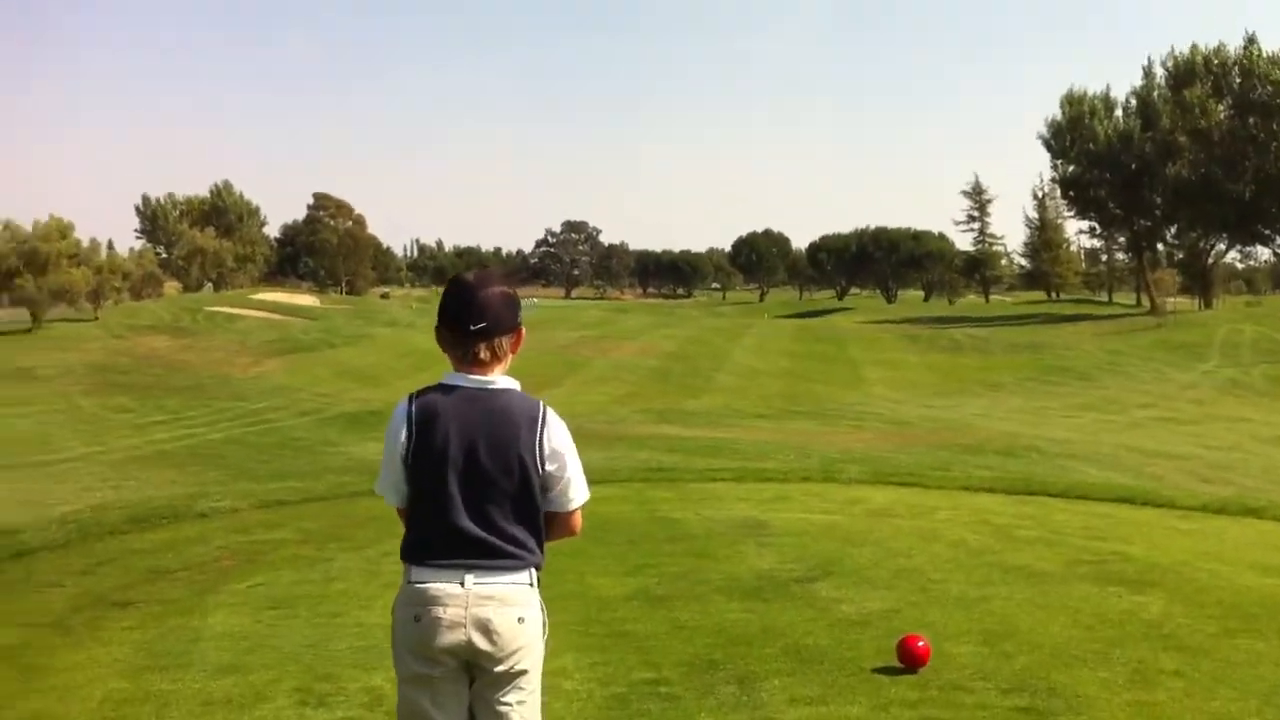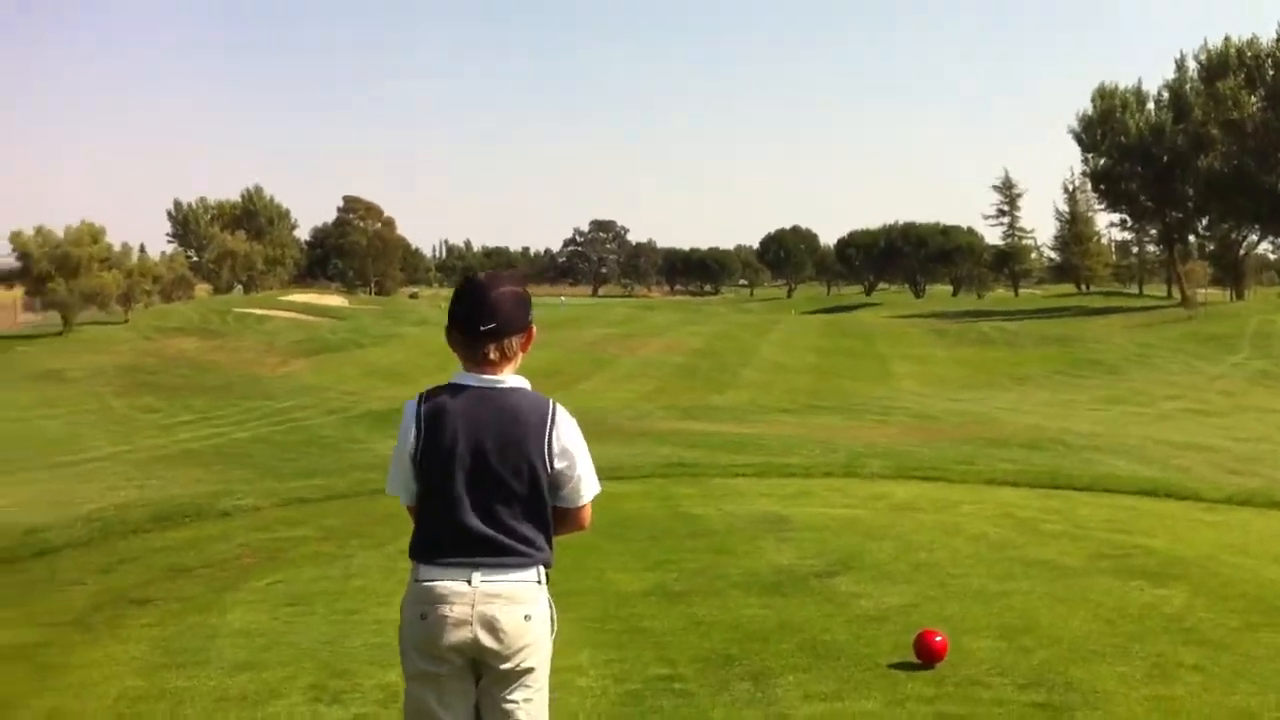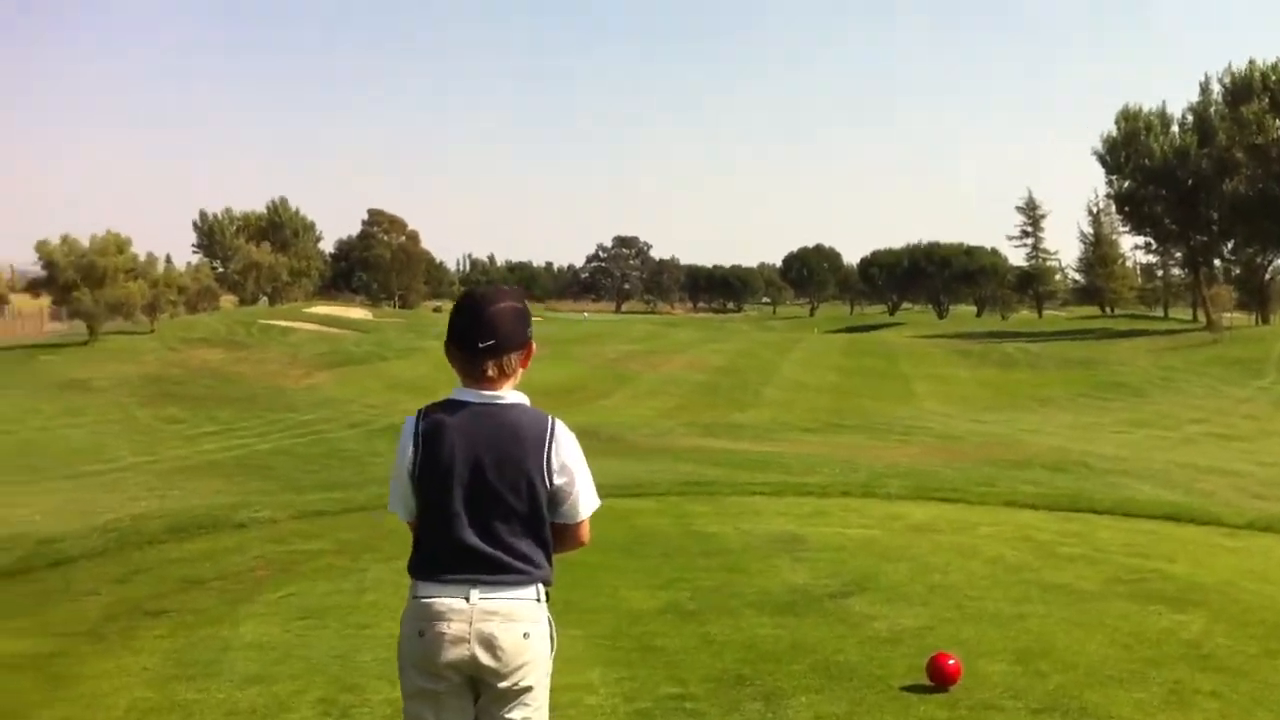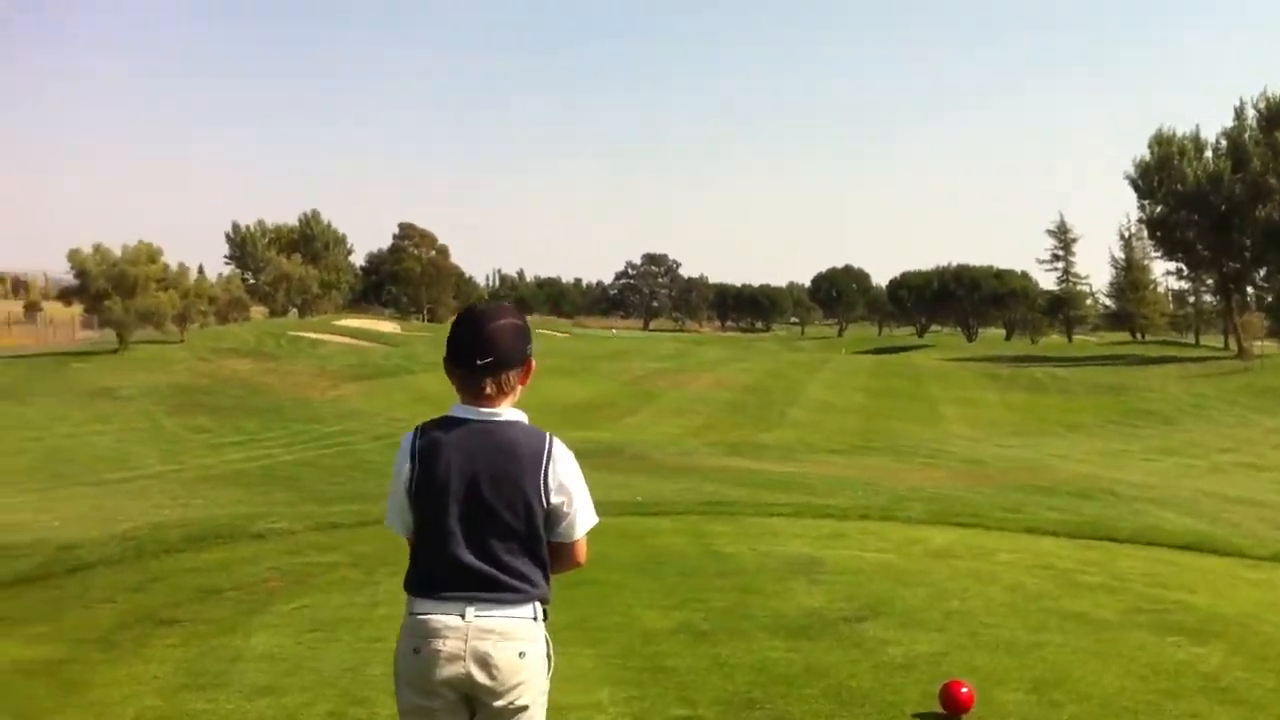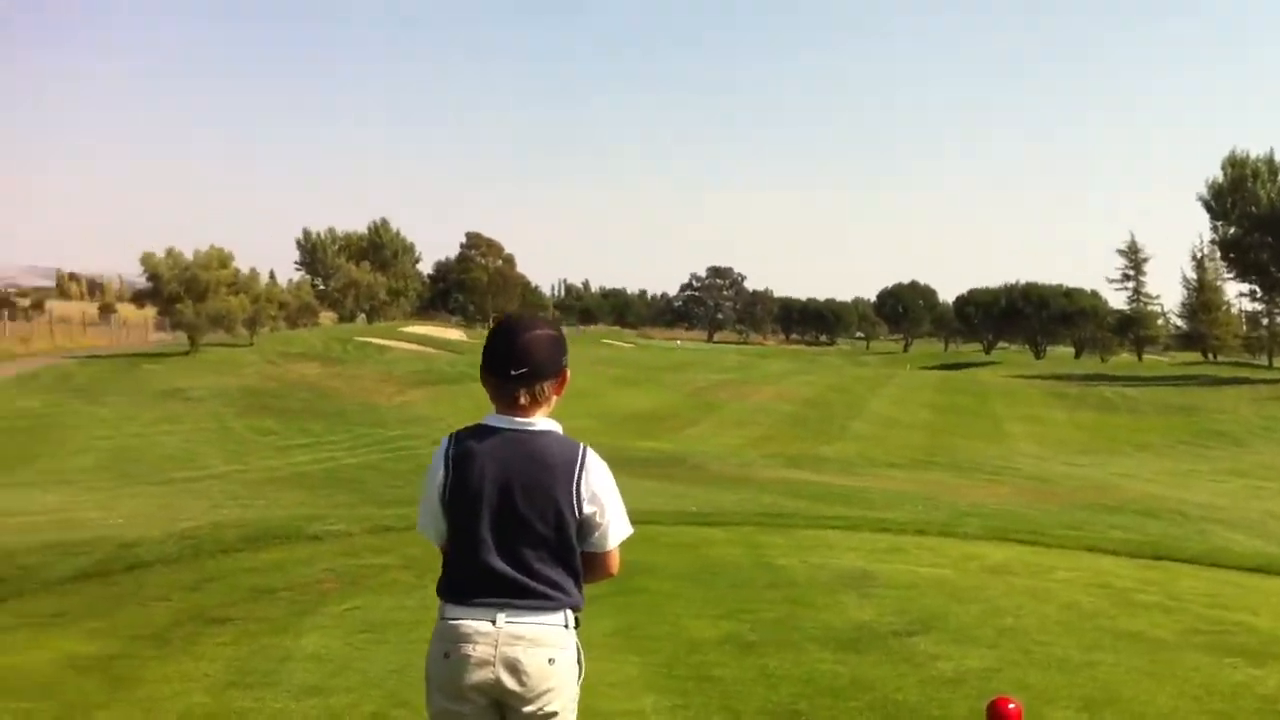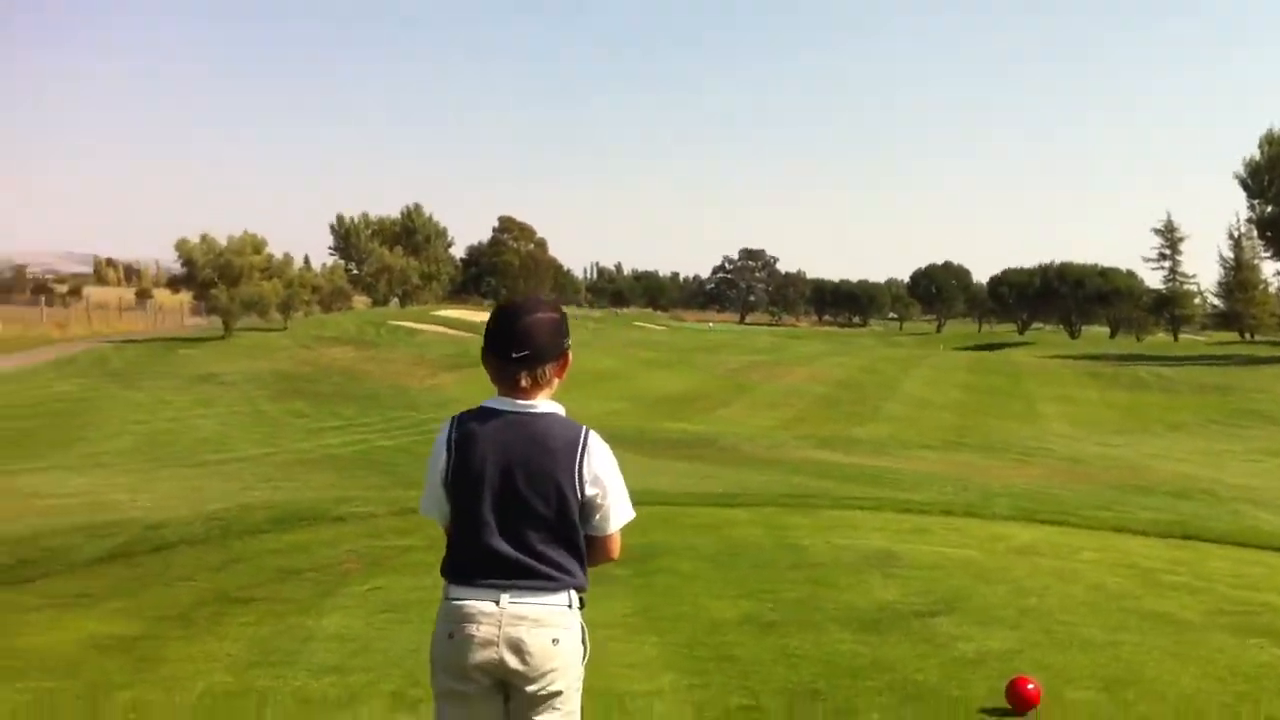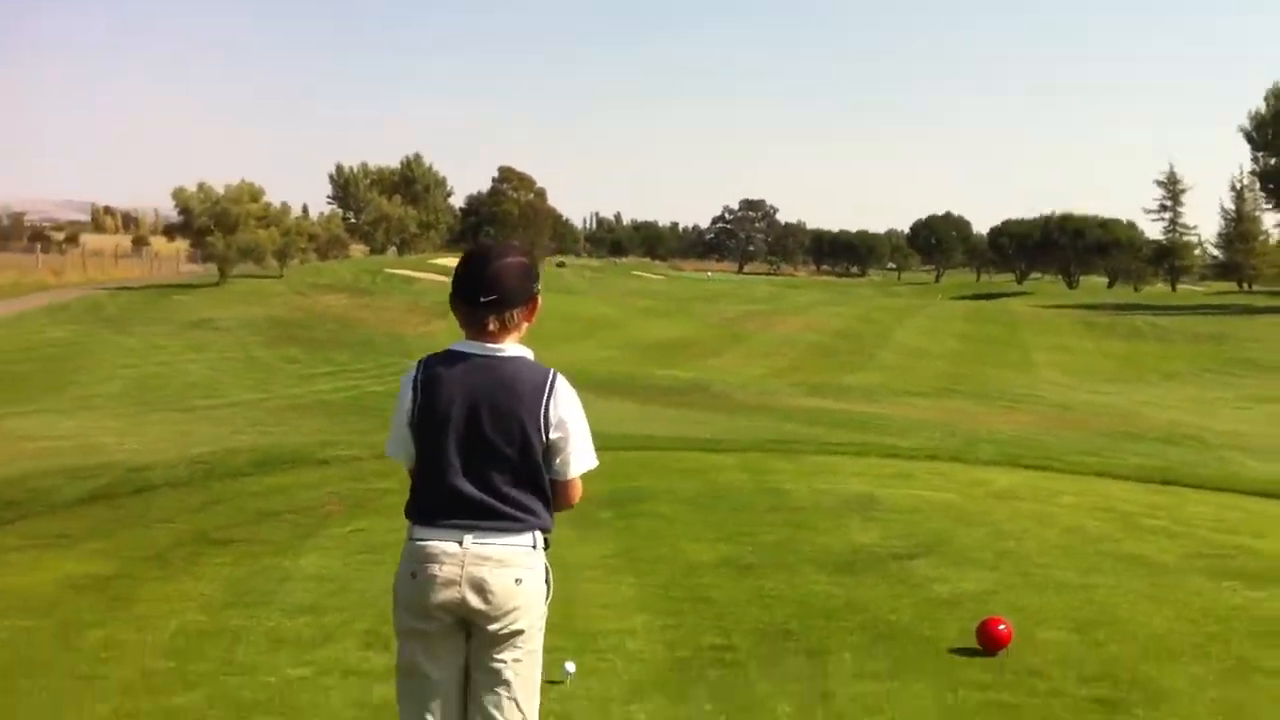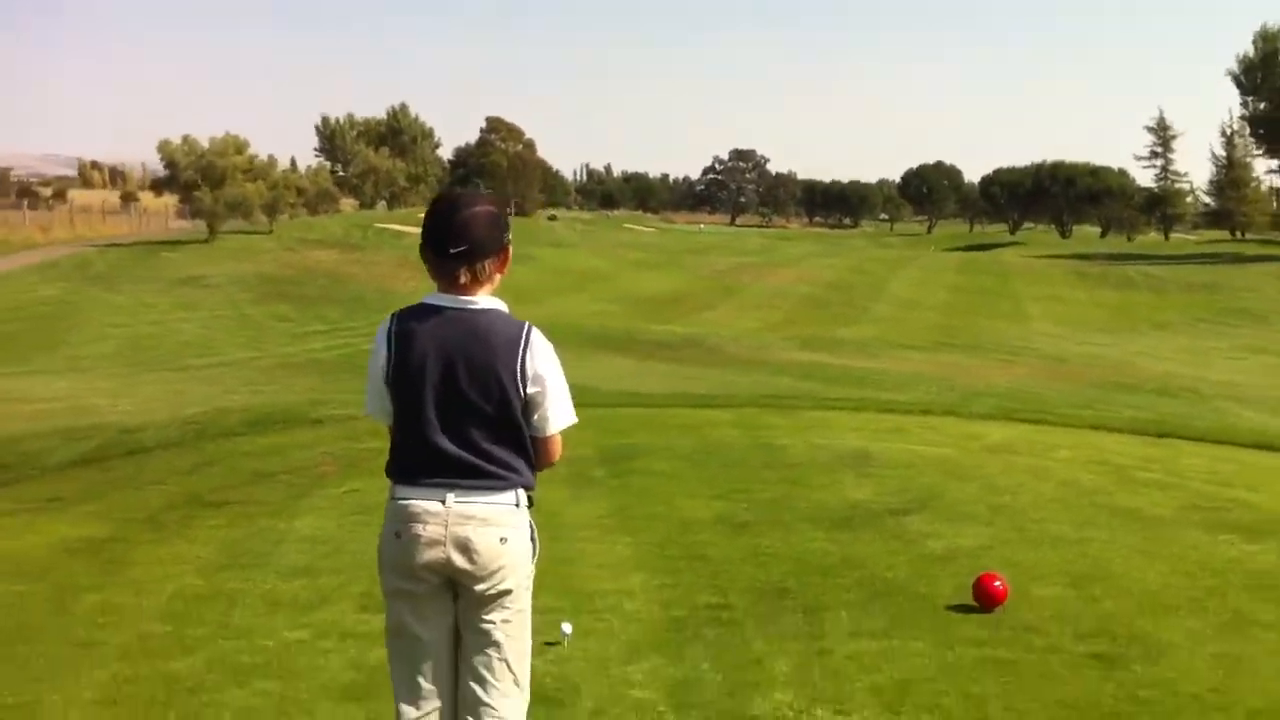
dt=0.1s
person 1, frame 1
left shoulder: (412, 413)
right shoulder: (541, 422)
left elbow: (405, 511)
right elbow: (569, 523)
left hip: (429, 600)
right hip: (509, 600)
person 1, frame 2
left shoulder: (421, 412)
right shoulder: (551, 419)
left elbow: (415, 507)
right elbow: (578, 517)
left hip: (436, 598)
right hip: (518, 598)
person 1, frame 3
left shoulder: (420, 428)
right shoulder: (550, 434)
left elbow: (416, 524)
right elbow: (577, 533)
left hip: (435, 614)
right hip: (517, 616)
person 1, frame 4
left shoulder: (418, 445)
right shoulder: (549, 454)
left elbow: (414, 540)
right elbow: (573, 554)
left hip: (430, 632)
right hip: (513, 635)
person 1, frame 5
left shoulder: (453, 452)
right shoulder: (581, 463)
left elbow: (447, 547)
right elbow: (606, 565)
left hip: (462, 637)
right hip: (545, 642)
person 1, frame 6
left shoulder: (457, 435)
right shoulder: (584, 446)
left elbow: (449, 528)
right elbow: (607, 547)
left hip: (465, 618)
right hip: (547, 623)
person 1, frame 7
left shoulder: (422, 376)
right shoulder: (550, 388)
left elbow: (414, 469)
right elbow: (569, 492)
left hip: (430, 558)
right hip: (511, 565)
person 1, frame 8
left shoulder: (395, 333)
right shoulder: (526, 342)
left elbow: (393, 426)
right elbow: (549, 451)
left hip: (413, 518)
right hip: (496, 523)
